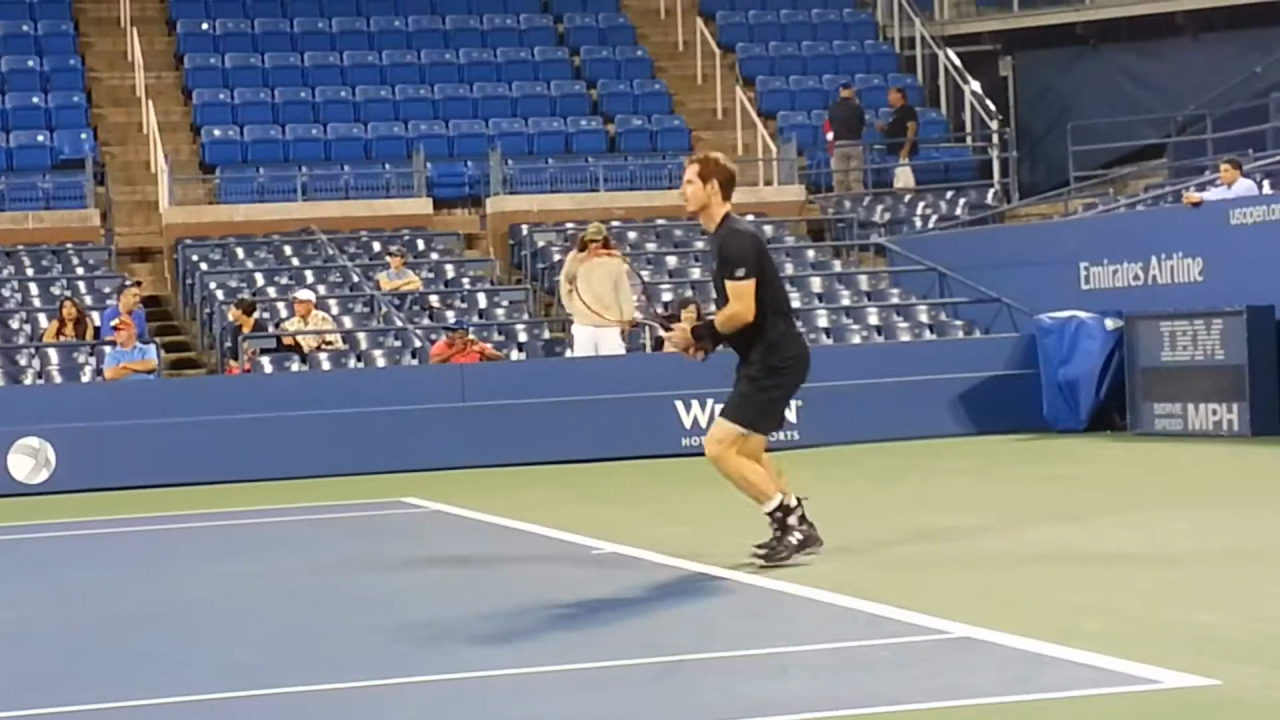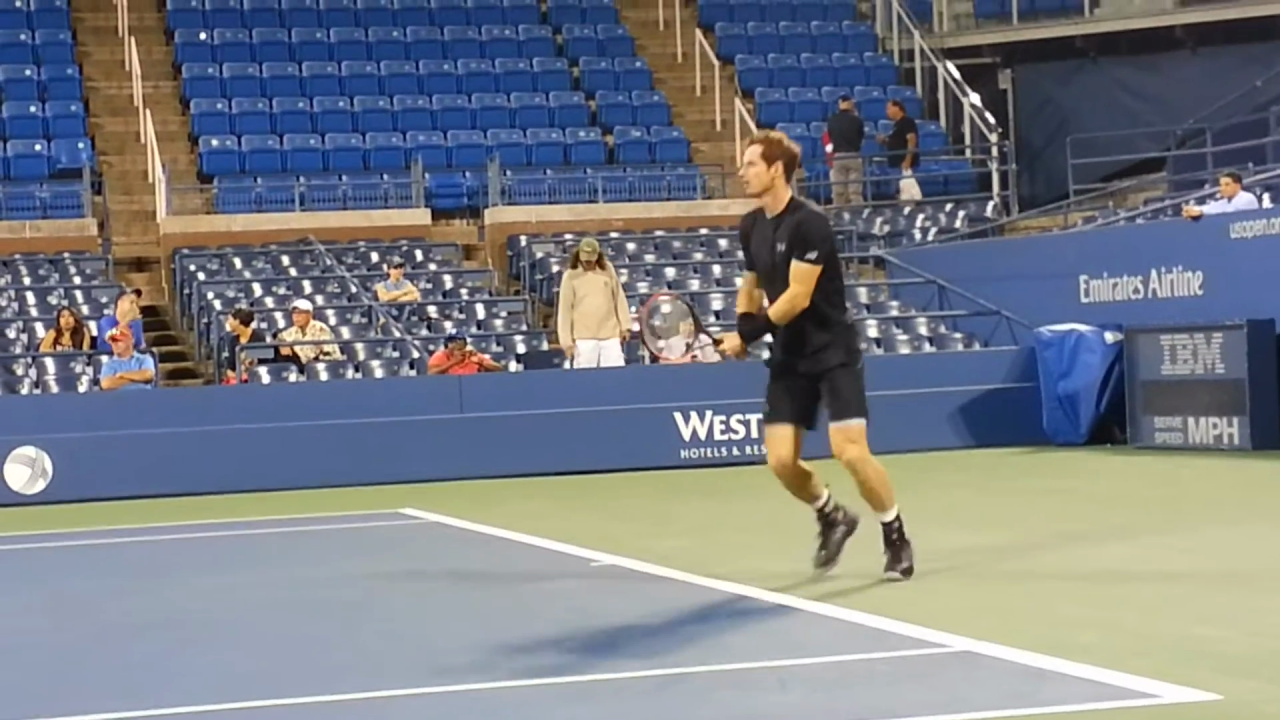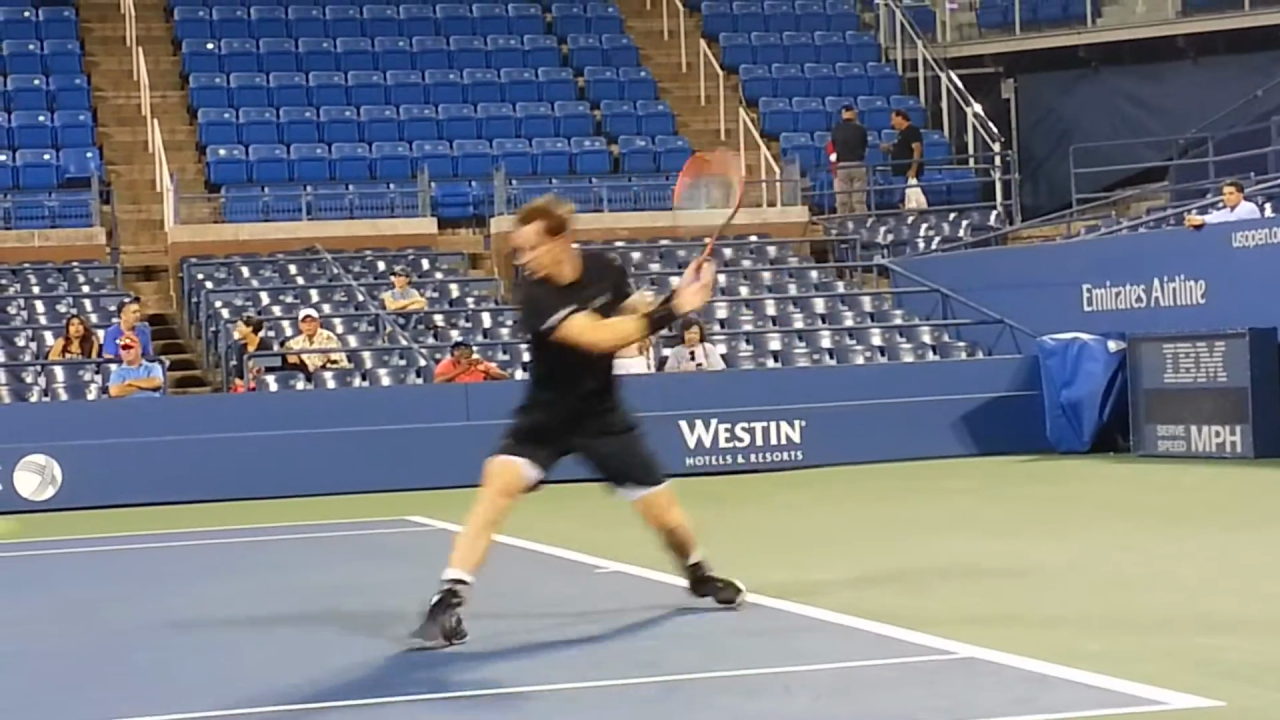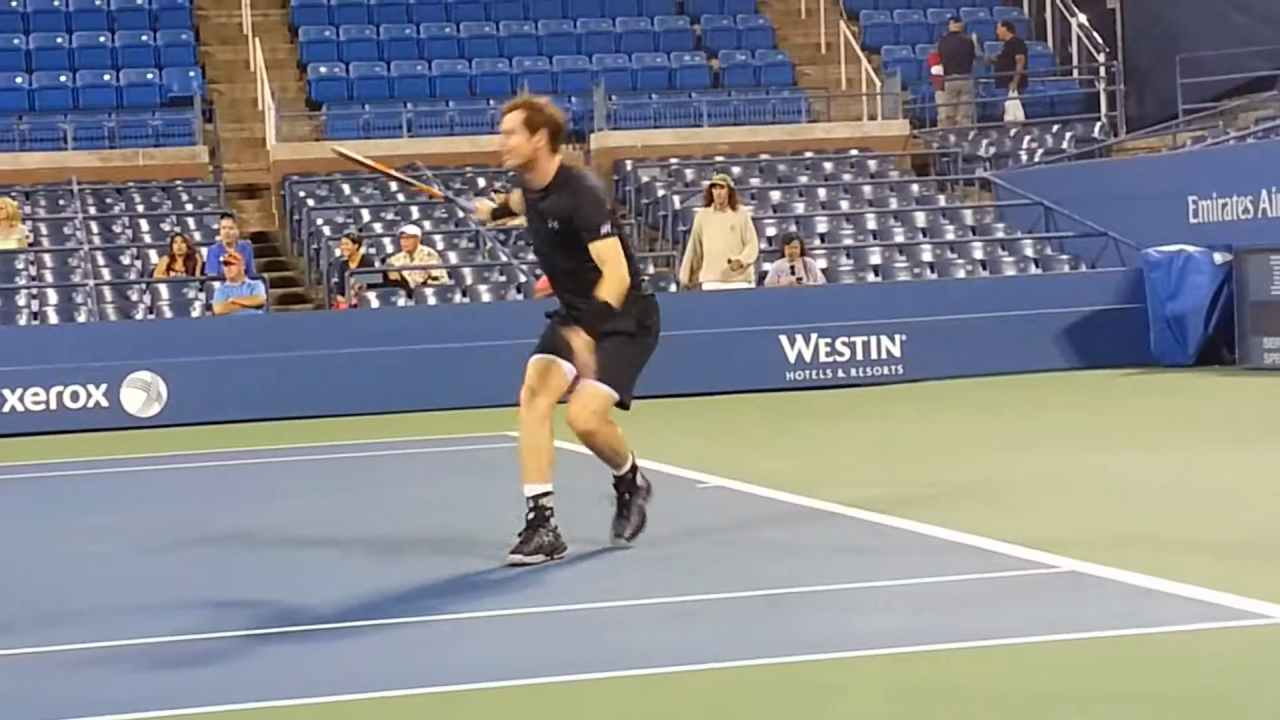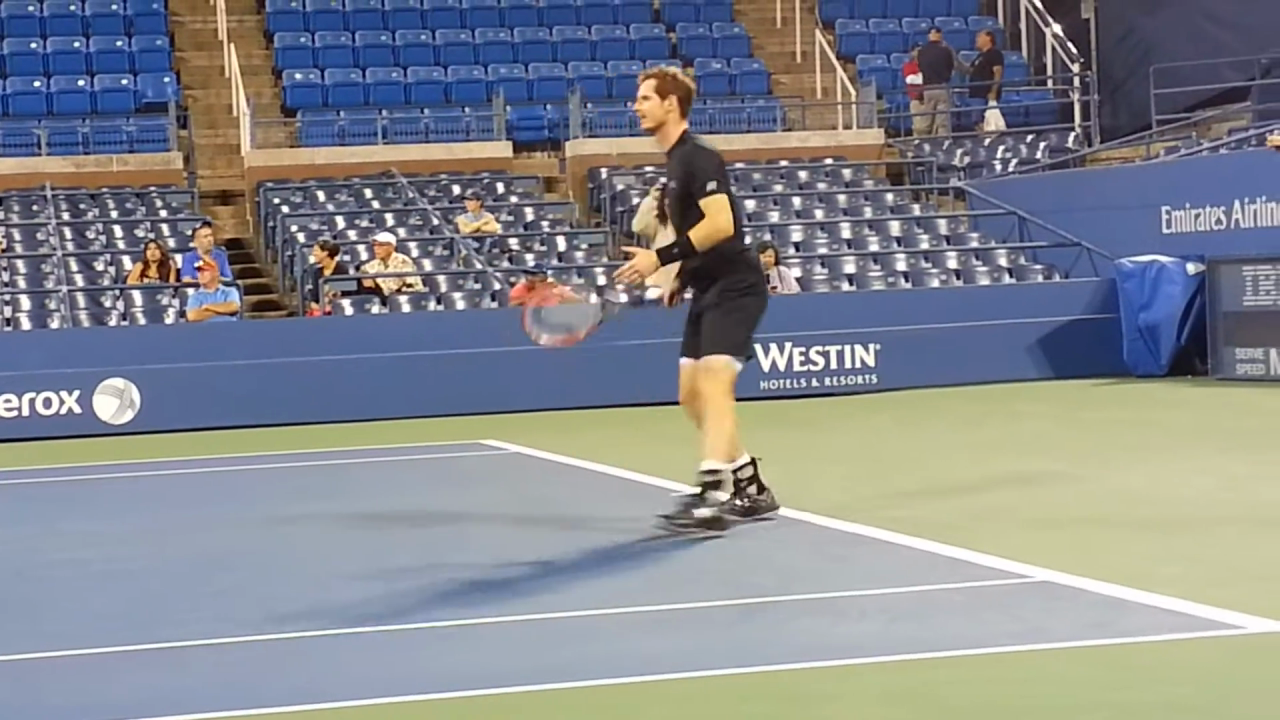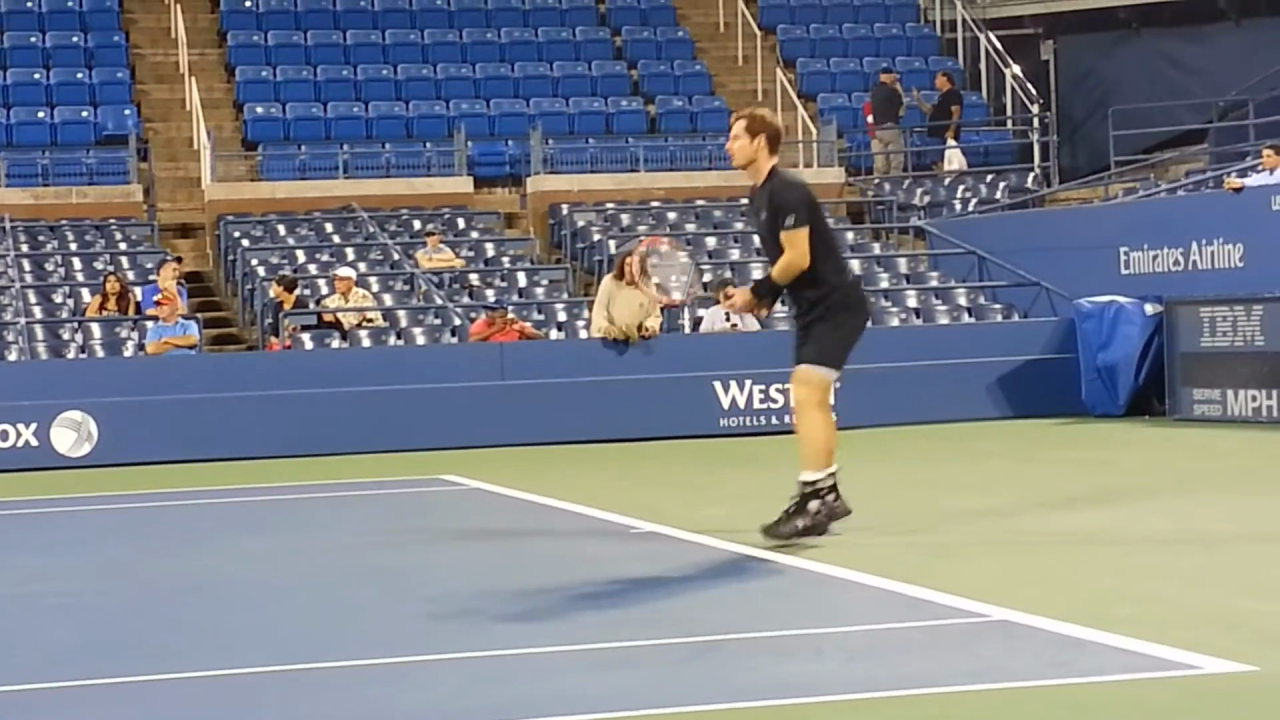
dt=0.7s
person 1, frame 1
left shoulder: (736, 238)
right shoulder: (723, 236)
left elbow: (743, 312)
left wrist: (699, 334)
right wrist: (706, 335)
left hip: (776, 359)
right hip: (763, 357)
left knee: (720, 448)
right knee: (745, 449)
left ankle: (791, 525)
right ankle: (793, 521)
person 1, frame 2
left shoulder: (809, 223)
right shoulder: (751, 226)
left elbow: (798, 296)
left wrist: (748, 333)
right wrist: (741, 329)
left hip: (833, 352)
right hip: (788, 358)
left knee: (851, 453)
right knee: (781, 460)
left ankle: (896, 538)
right ankle: (832, 515)
person 1, frame 3
left shoulder: (605, 270)
right shoulder: (536, 297)
left elbow: (637, 315)
right elbow: (602, 338)
left wrist: (677, 301)
right wrist: (668, 309)
left hip: (600, 414)
right hip: (546, 415)
left knee: (664, 515)
right knee: (496, 487)
left ankle: (698, 575)
right ankle: (449, 604)
person 1, frame 4
left shoulder: (582, 195)
right shoulder: (530, 184)
left elbow: (617, 274)
left wrist: (587, 331)
right wrist: (498, 208)
left hip: (624, 318)
right hip: (572, 315)
left knee: (586, 417)
right knee: (533, 398)
left ankle: (630, 481)
right ankle: (540, 525)
person 1, frame 5
left shoulder: (697, 155)
right shoulder: (677, 159)
left elbow: (722, 224)
left wrist: (661, 257)
right wrist: (681, 280)
left hip: (736, 287)
right hip: (712, 288)
left knee: (713, 386)
right knee: (692, 393)
left ankle: (709, 497)
right ankle: (750, 487)
person 1, frame 6
left shoulder: (787, 189)
right shoulder: (760, 194)
left elbow: (798, 259)
left wrist: (756, 293)
right wrist: (761, 296)
left hip: (837, 306)
right hip: (812, 308)
left knee: (805, 396)
right knee: (808, 403)
left ankle: (810, 503)
right ankle: (827, 495)
